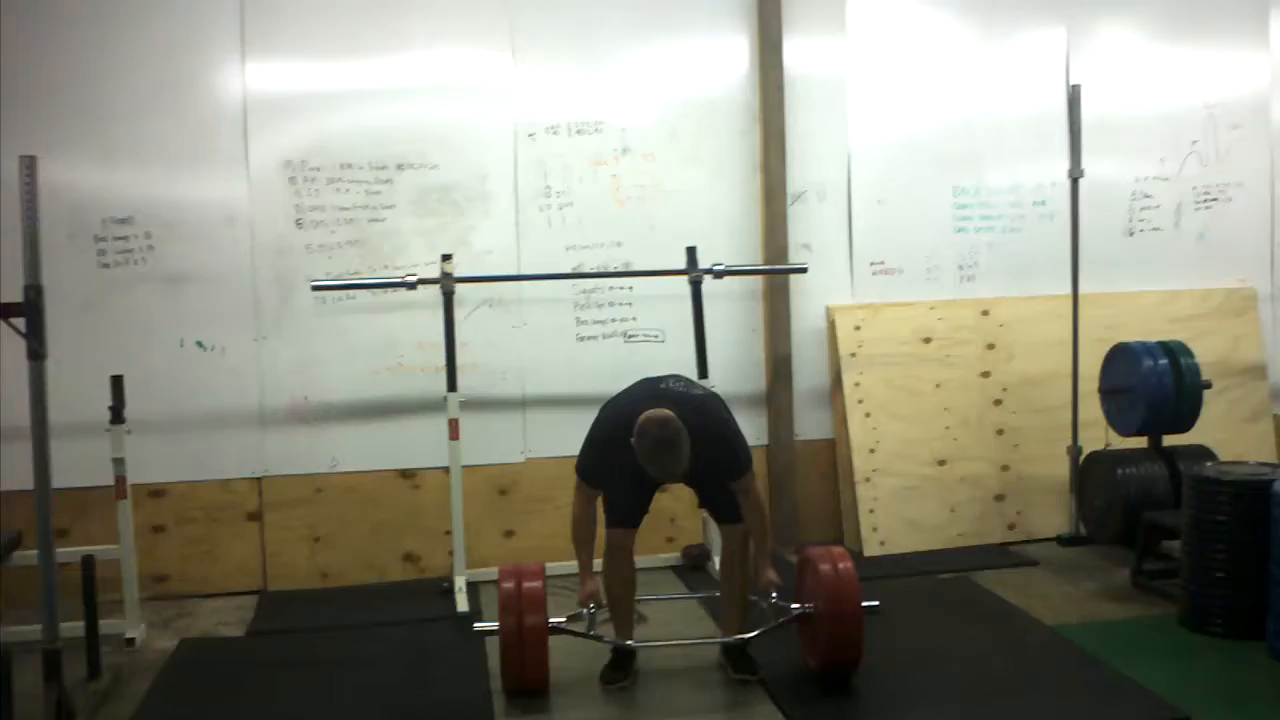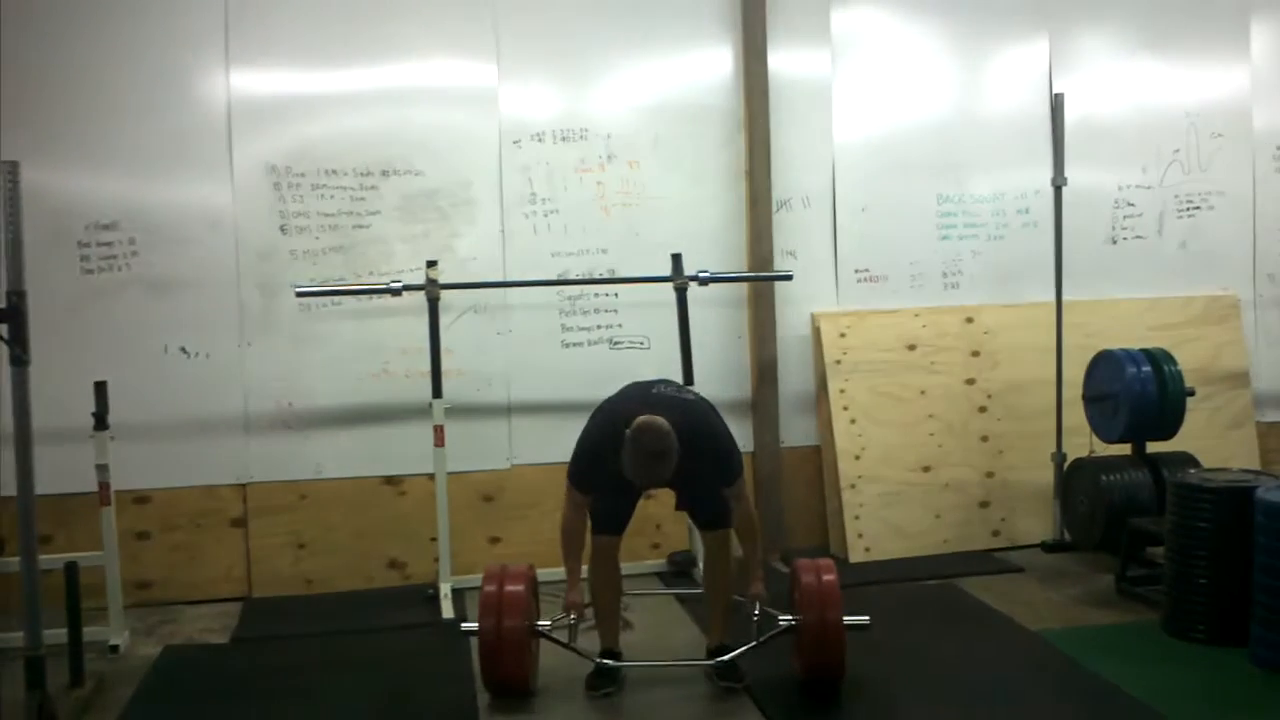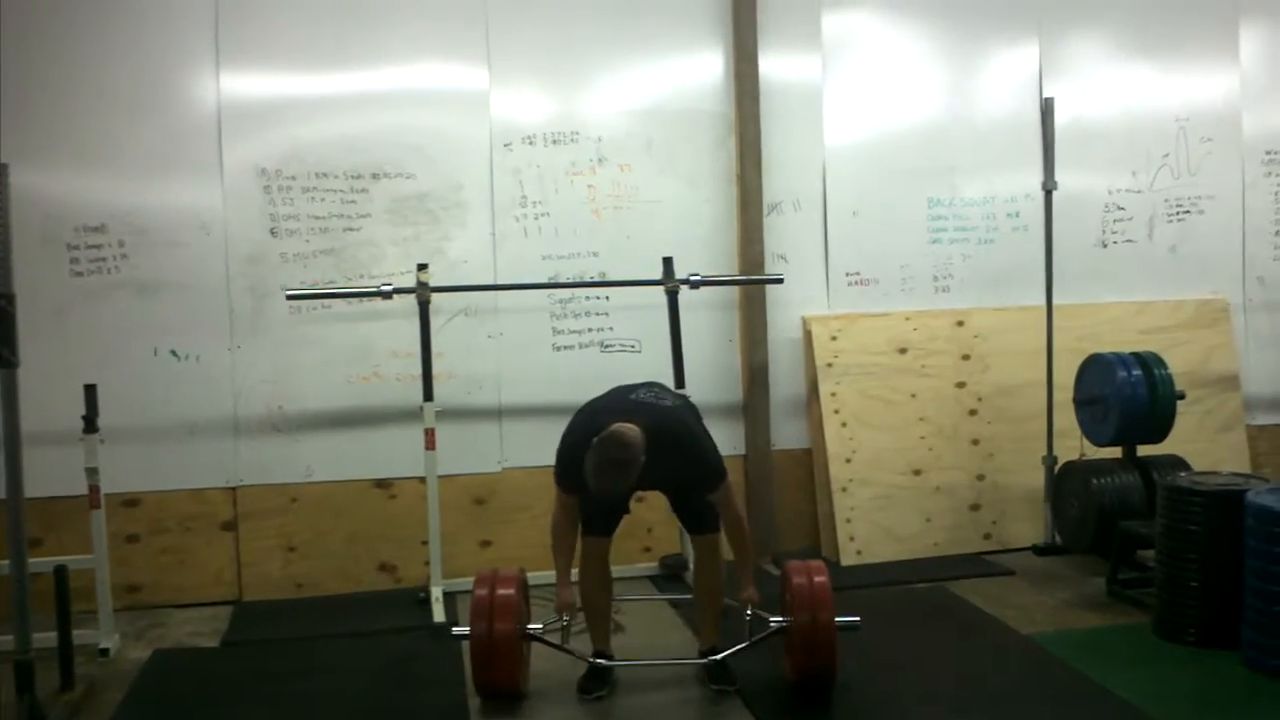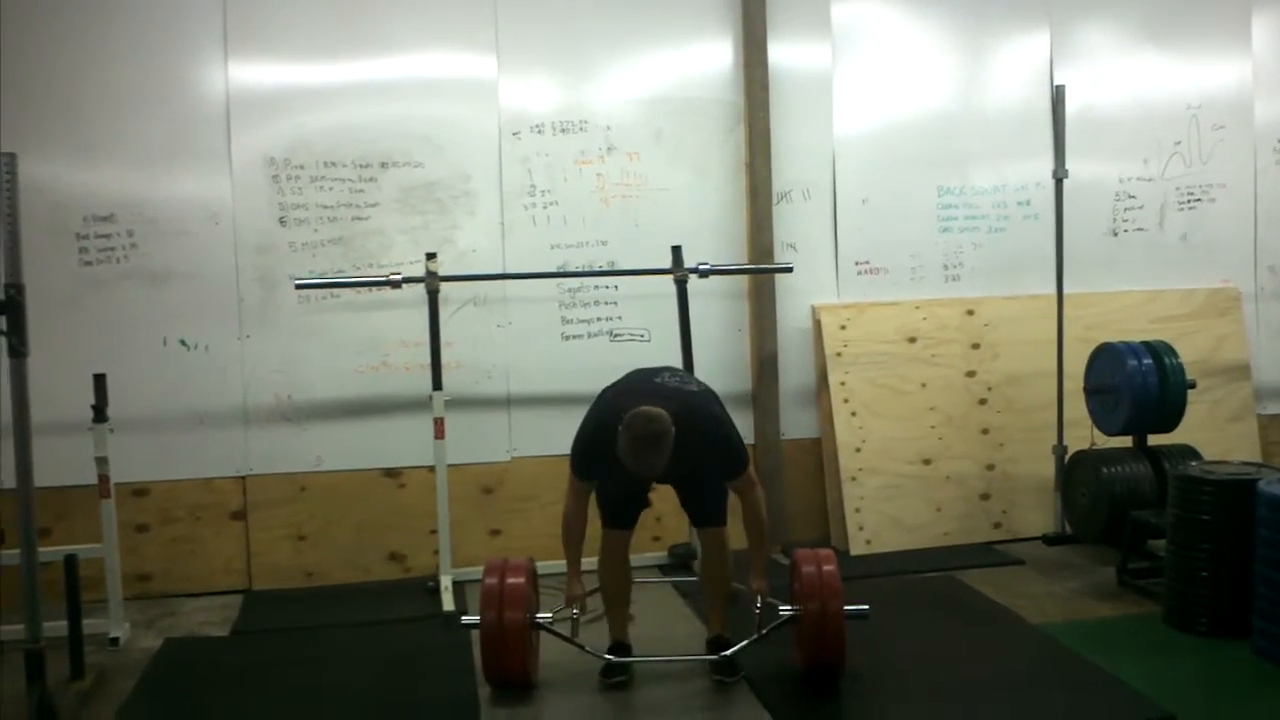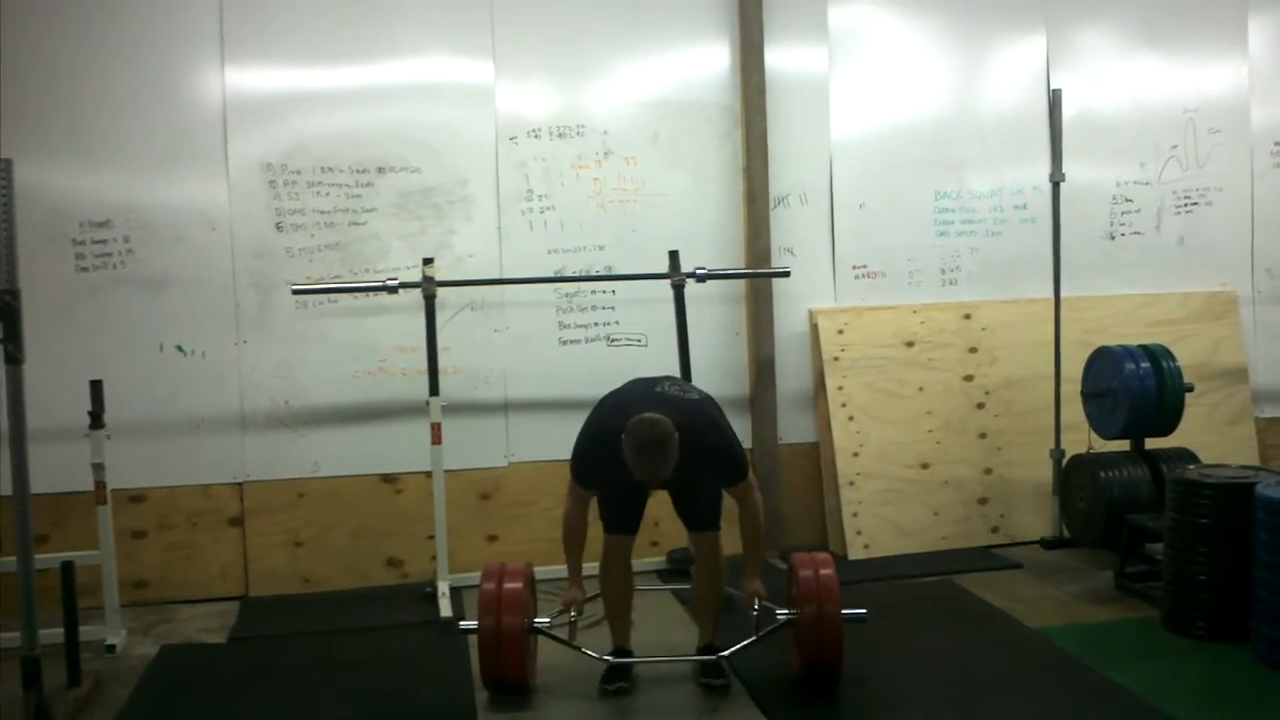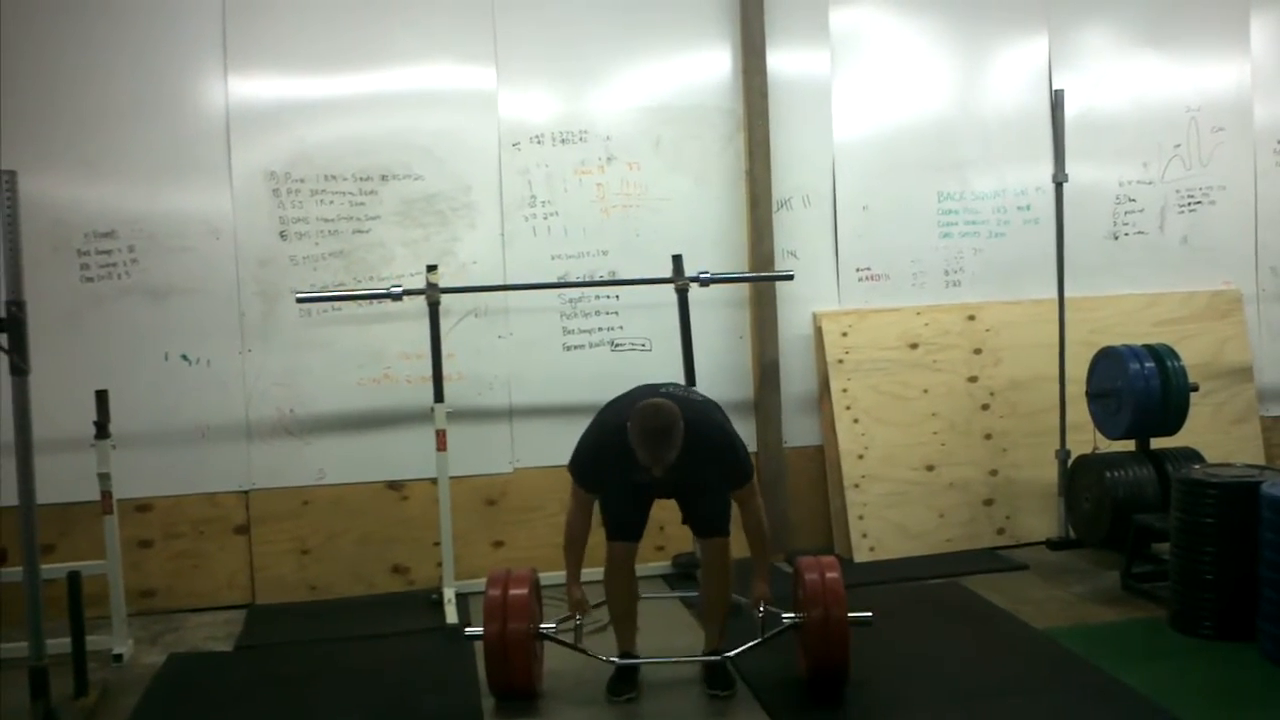
dt=0.5s
person 1, frame 1
left shoulder: (718, 428)
right shoulder: (608, 432)
left elbow: (748, 494)
right elbow: (584, 500)
left wrist: (763, 563)
right wrist: (587, 576)
left hip: (707, 455)
left knee: (737, 532)
right knee: (618, 540)
left ankle: (732, 644)
right ankle: (623, 649)
person 1, frame 2
left shoulder: (709, 433)
right shoulder: (599, 436)
left elbow: (739, 500)
right elbow: (575, 507)
left wrist: (755, 576)
right wrist: (573, 585)
left hip: (695, 459)
right hip: (617, 460)
left knee: (719, 539)
right knee: (604, 546)
left ankle: (717, 650)
right ankle: (609, 655)
person 1, frame 3
left shoulder: (688, 441)
right shoulder: (577, 443)
left elbow: (728, 506)
right elbow: (565, 509)
left wrist: (747, 581)
right wrist: (564, 584)
left hip: (677, 459)
left knee: (708, 543)
right knee: (593, 548)
left ankle: (710, 653)
right ankle: (601, 659)
person 1, frame 4
left shoulder: (711, 427)
right shoulder: (597, 429)
left elbow: (750, 491)
right elbow: (577, 497)
left wrist: (758, 571)
right wrist: (573, 577)
left hip: (698, 456)
left knee: (714, 537)
right knee: (614, 540)
left ankle: (717, 641)
right ankle: (619, 646)
person 1, frame 5
left shoulder: (712, 435)
right shoulder: (597, 437)
left elbow: (748, 497)
right elbow: (576, 505)
left wrist: (753, 575)
right wrist: (575, 581)
left knee: (707, 542)
right knee: (616, 546)
left ankle: (707, 650)
right ankle: (621, 652)
person 1, frame 6
left shoulder: (715, 433)
right shoulder: (602, 436)
left elbow: (749, 502)
right elbow: (580, 507)
left wrist: (761, 577)
right wrist: (573, 582)
left hip: (700, 472)
left knee: (717, 549)
right knee: (619, 554)
left ankle: (713, 656)
right ankle: (627, 659)
